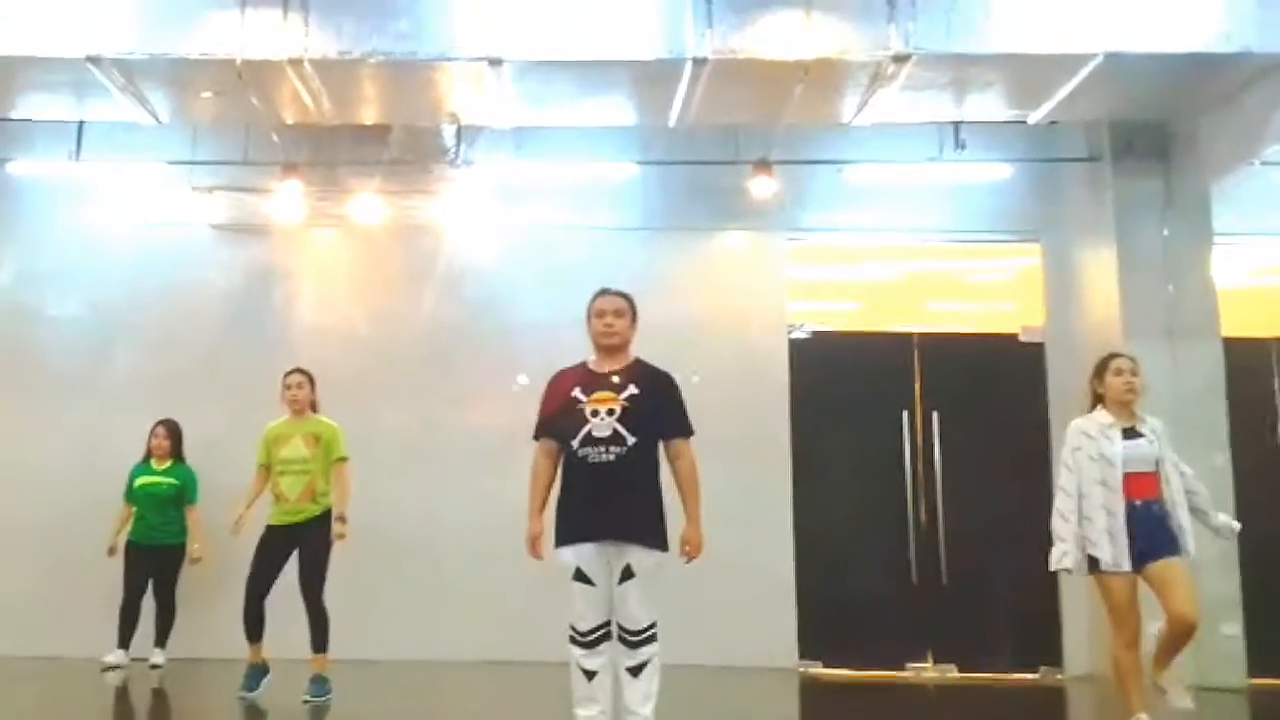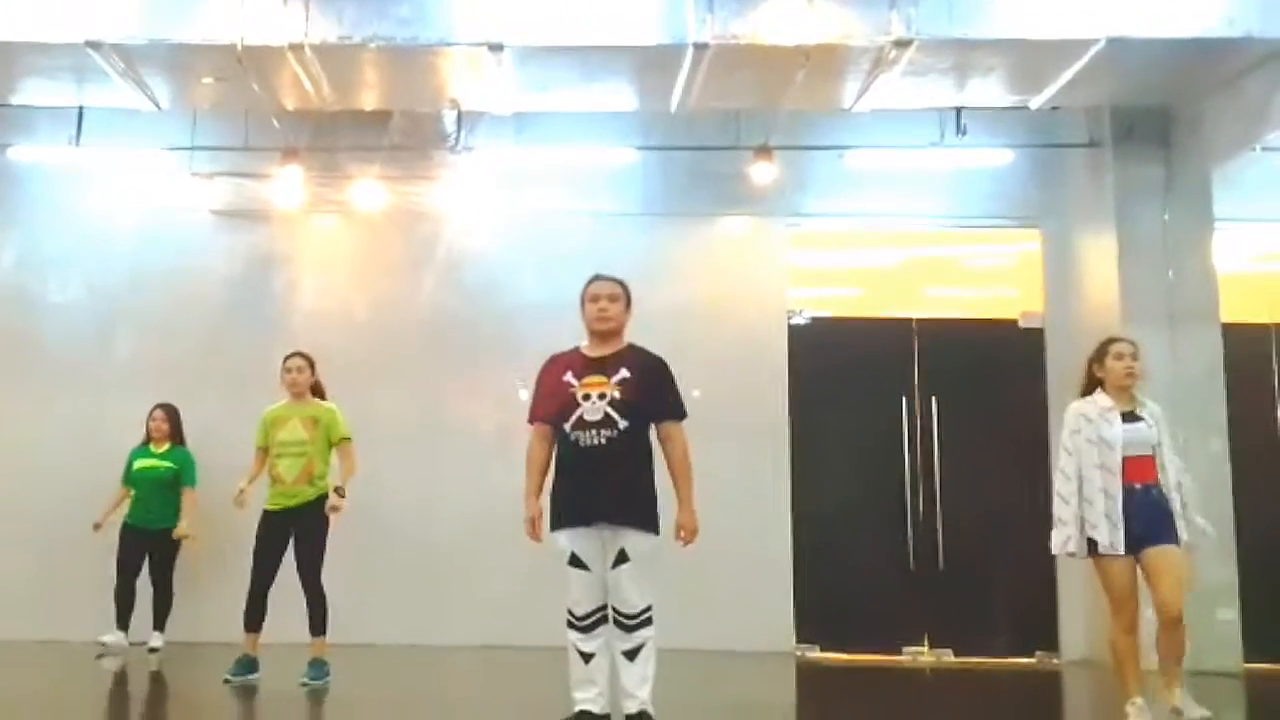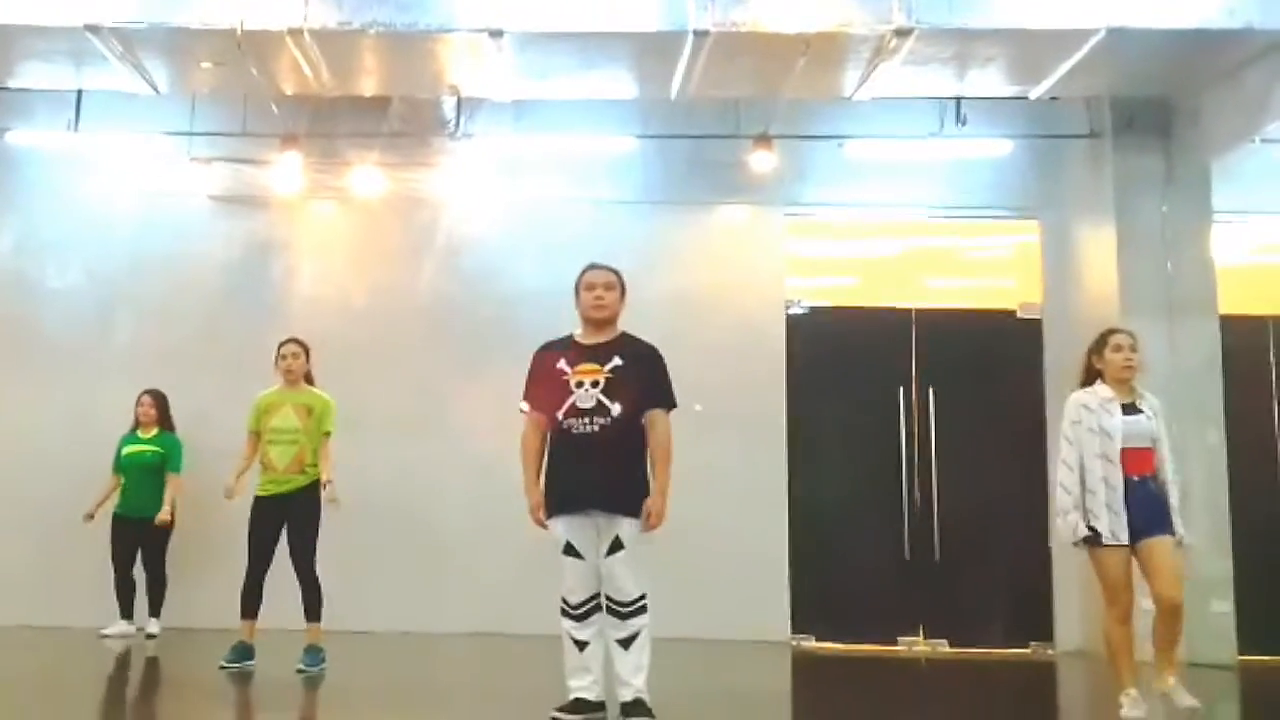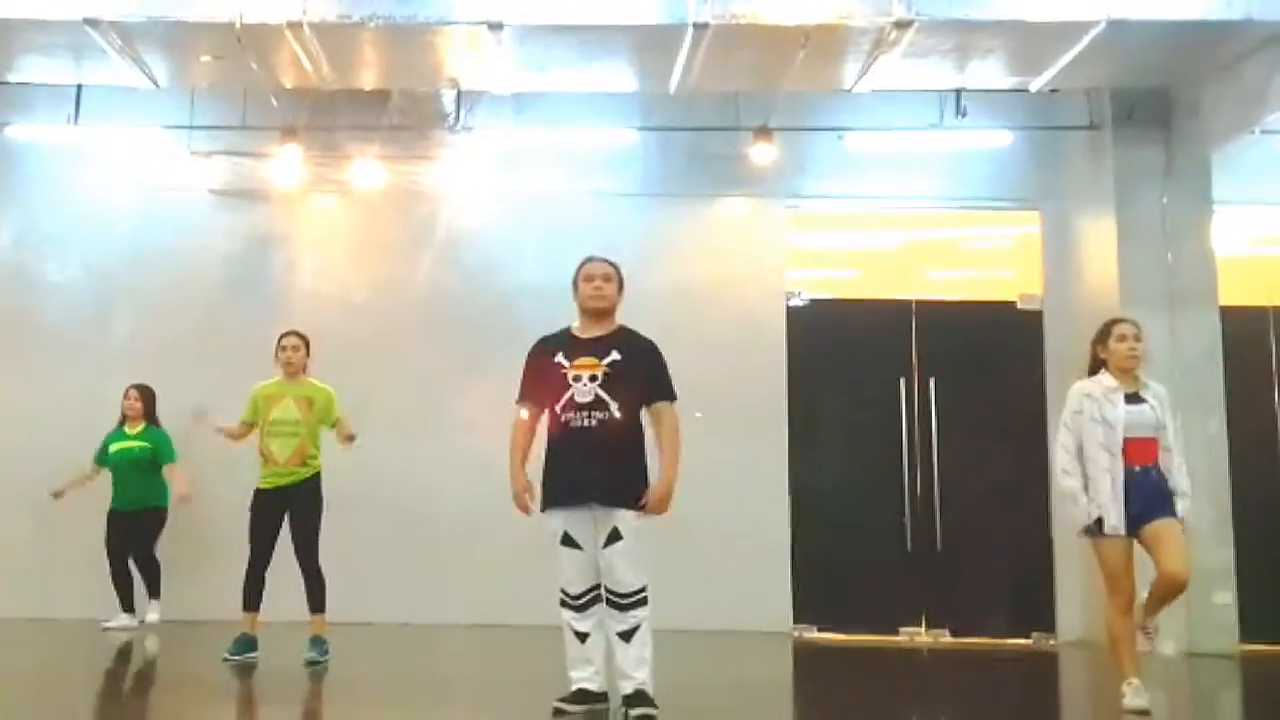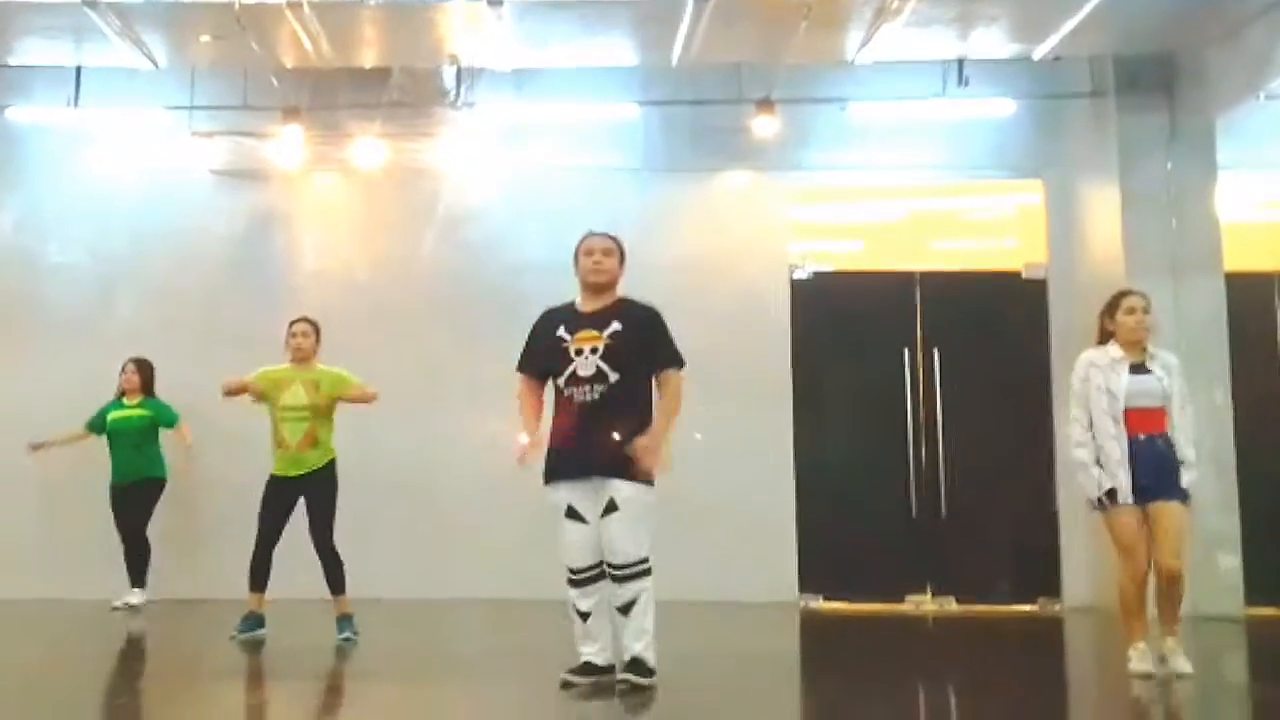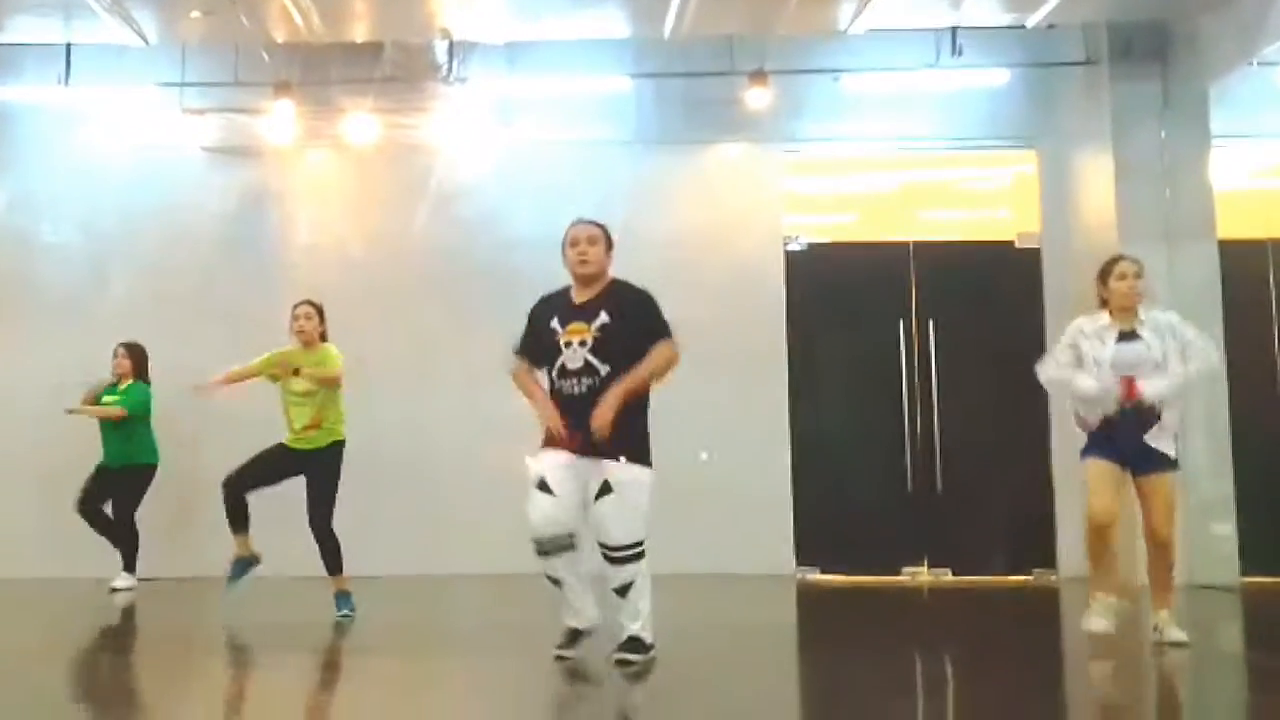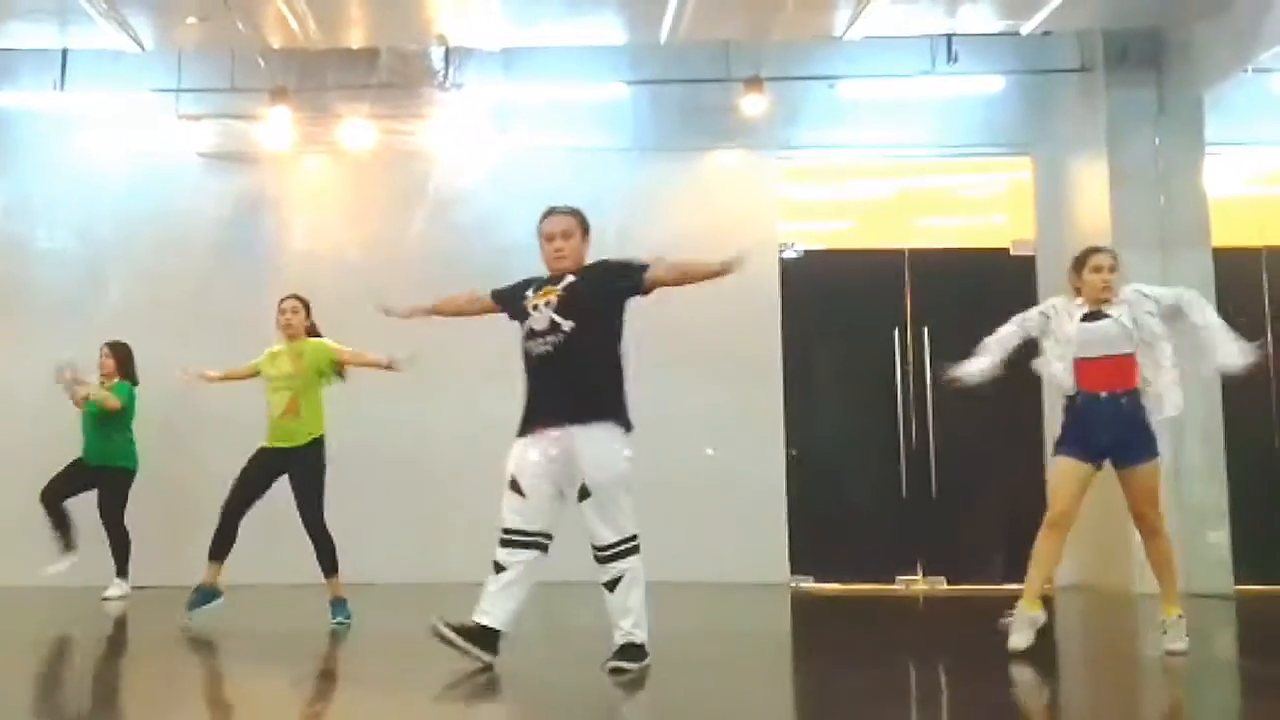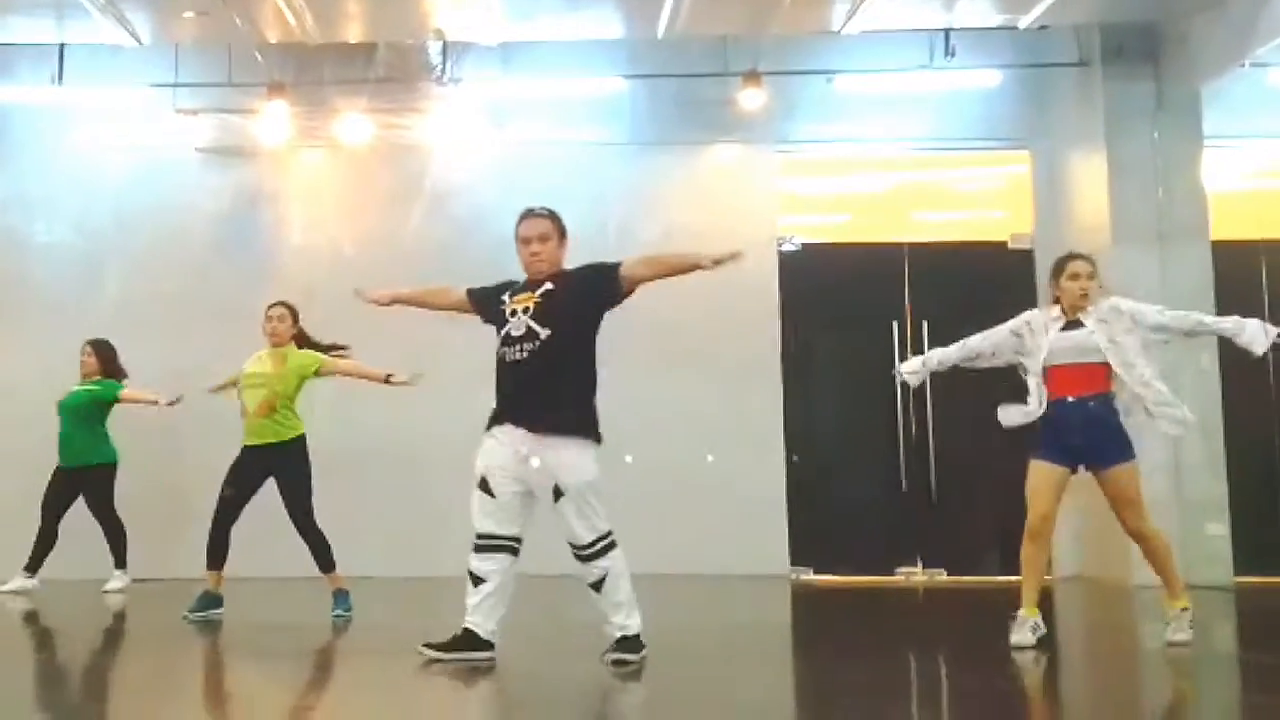
dt=0.2s
person 1, frame 1
left shoulder: (656, 382)
right shoulder: (563, 383)
left elbow: (680, 453)
right elbow: (546, 453)
left wrist: (693, 520)
right wrist: (534, 516)
left hip: (638, 525)
right hip: (578, 527)
left knee: (636, 625)
right knee: (587, 626)
person 1, frame 2
left shoulder: (649, 367)
right shoulder: (556, 368)
left elbow: (672, 437)
right elbow: (541, 436)
left wrist: (686, 504)
right wrist: (531, 499)
left hip: (631, 510)
right hip: (573, 510)
left knee: (631, 608)
right knee: (583, 611)
person 1, frame 3
left shoulder: (642, 355)
right shoulder: (549, 355)
left elbow: (658, 425)
right elbow: (534, 423)
left wrist: (659, 490)
right wrist: (531, 486)
left hip: (624, 497)
right hip: (567, 497)
left knee: (626, 596)
right knee: (577, 598)
person 1, frame 4
left shoulder: (639, 349)
right shoulder: (548, 349)
left elbow: (663, 412)
right elbow: (528, 411)
left wrist: (667, 474)
right wrist: (519, 470)
left hip: (623, 489)
right hip: (565, 489)
left knee: (626, 589)
right knee: (576, 591)
person 1, frame 5
left shoulder: (641, 317)
right shoulder: (551, 323)
left elbow: (672, 376)
right elbow: (530, 382)
left wrist: (657, 434)
right wrist: (529, 429)
left hip: (624, 462)
right hip: (570, 466)
left knee: (627, 561)
right knee: (581, 564)
left ankle: (638, 656)
right ankle: (596, 658)
person 1, frame 6
left shoulder: (631, 301)
right shoulder: (549, 308)
left elbow: (667, 354)
right elbow: (522, 366)
left wrist: (616, 394)
right wrist: (544, 407)
left hip: (620, 444)
right hip: (564, 442)
left knee: (621, 542)
right knee: (546, 527)
left ankle: (638, 633)
right ankle: (580, 618)
person 1, frame 7
left shoulder: (604, 279)
right shoulder: (525, 290)
left elbow: (658, 272)
right elbow: (479, 302)
left wrist: (715, 269)
right wrist: (420, 308)
left hip: (593, 427)
right hip: (538, 429)
left knee: (613, 535)
right knee: (520, 531)
left ankle: (632, 640)
right ankle: (487, 629)
person 1, frame 8
left shoulder: (586, 282)
right shoulder: (506, 294)
left elbow: (637, 270)
right elbow: (455, 298)
left wrist: (698, 261)
right wrist: (396, 296)
left hip: (567, 434)
right hip: (509, 432)
left knee: (588, 536)
right knee: (491, 531)
left ankle: (627, 632)
right ankle: (478, 634)
person 2, frame 1
left shoulder: (1153, 428)
right shoulder: (1083, 430)
left elbow: (1180, 476)
right elbow: (1070, 490)
left wrist: (1214, 518)
right wrist: (1065, 544)
left hip: (1157, 526)
right hip: (1111, 533)
left knee: (1186, 615)
right knee: (1127, 632)
left ankle: (1161, 669)
person 2, frame 2
left shoulder: (1152, 412)
right shoulder: (1082, 413)
left elbow: (1171, 467)
right elbow: (1069, 472)
left wrist: (1188, 516)
right wrist: (1066, 528)
left hip: (1155, 511)
right hip: (1110, 517)
left knee: (1173, 609)
right knee: (1125, 617)
person 2, frame 3
left shoulder: (1151, 404)
right shoulder: (1082, 404)
left elbow: (1163, 461)
right elbow: (1069, 464)
left wrist: (1176, 510)
right wrist: (1071, 516)
left hip: (1152, 502)
right hip: (1108, 507)
left knee: (1171, 598)
right knee: (1119, 608)
left ankle: (1169, 678)
person 2, frame 4
left shoulder: (1157, 393)
right shoulder: (1085, 393)
left elbow: (1172, 447)
right elbow: (1066, 452)
left wrist: (1182, 493)
right wrist: (1080, 503)
left hip: (1155, 491)
right hip: (1110, 498)
left knee: (1178, 573)
right knee: (1120, 597)
left ankle: (1147, 619)
right ankle: (1131, 682)
person 2, frame 5
left shoulder: (1167, 363)
right shoulder: (1092, 362)
left elbow: (1182, 419)
right elbow: (1078, 424)
left wrist: (1188, 466)
right wrist: (1091, 474)
left hip: (1164, 470)
right hip: (1117, 472)
left knee: (1171, 566)
right knee: (1135, 568)
left ankle: (1170, 644)
right ankle: (1138, 644)
person 2, frame 6
left shoulder: (1163, 323)
right shoulder: (1084, 329)
left elbow: (1204, 355)
right elbow: (1049, 369)
left wrist: (1166, 383)
right wrist: (1086, 386)
left hip: (1154, 432)
right hip: (1106, 431)
left knee: (1160, 533)
right knee: (1100, 516)
left ankle: (1163, 614)
right ankle: (1103, 595)
person 2, frame 7
left shoulder: (1137, 301)
right shoulder: (1057, 311)
left elbow: (1189, 302)
right elbow: (1013, 331)
left wrist: (1221, 342)
right wrist: (983, 363)
left hip: (1129, 419)
right hip: (1081, 422)
left knee: (1150, 522)
right knee: (1056, 518)
left ankle: (1173, 614)
right ankle: (1028, 612)
person 2, frame 8
left shoulder: (1115, 312)
right shoulder: (1033, 324)
left elbow: (1172, 320)
right elbow: (981, 343)
left wrist: (1241, 328)
right wrist: (924, 362)
left hip: (1104, 426)
right hip: (1057, 428)
left knee: (1137, 526)
right knee: (1037, 524)
left ankle: (1179, 604)
right ankle: (1028, 615)
person 3, frame 1
left shoulder: (327, 430)
right shoulder: (272, 432)
left elbow: (341, 478)
right elbow: (262, 476)
left wrist: (341, 517)
right wrist: (245, 507)
left hip: (315, 522)
right hip: (279, 523)
left knee: (312, 597)
right knee: (254, 590)
left ankle: (320, 677)
right ankle: (257, 664)
person 3, frame 2
left shoulder: (327, 413)
right shoulder: (271, 415)
left elbow: (347, 457)
right elbow: (261, 458)
left wrist: (339, 490)
right wrist: (246, 483)
left hip: (312, 506)
right hip: (275, 507)
left knee: (310, 581)
right knee: (260, 581)
left ankle: (318, 661)
right ankle: (249, 657)
person 3, frame 3
left shoulder: (320, 402)
right shoulder: (263, 401)
left elbow: (325, 448)
right elbow: (252, 445)
left wrist: (328, 482)
right wrist: (237, 476)
left hip: (304, 493)
right hip: (267, 493)
left knee: (304, 568)
right knee: (256, 568)
left ankle: (314, 647)
right ankle: (245, 645)
person 3, frame 4
left shoulder: (320, 394)
right shoulder: (262, 393)
left elbow: (341, 426)
right elbow: (242, 432)
left wrist: (345, 435)
right wrist: (221, 428)
left hip: (305, 484)
right hip: (267, 486)
left knee: (307, 559)
right knee: (257, 561)
left ankle: (318, 639)
right ankle: (247, 638)
person 3, frame 5
left shoulder: (330, 376)
right shoulder: (271, 376)
left elbow: (370, 394)
right elbow: (228, 390)
left wrist: (334, 396)
right wrist: (238, 386)
left hip: (321, 470)
right hip: (284, 472)
left knee: (323, 543)
right knee: (264, 542)
left ankle: (344, 617)
right ankle: (254, 616)
person 3, frame 6
left shoulder: (329, 355)
right shoulder: (280, 357)
left elbow: (336, 377)
right elbow: (244, 371)
left wrist: (300, 370)
right wrist: (217, 382)
left hip: (326, 449)
right hip: (292, 447)
left knee: (319, 523)
right knee: (233, 485)
left ankle: (342, 594)
right ankle: (245, 554)
person 3, frame 7
left shoulder: (316, 349)
right shoulder: (273, 353)
left elbow: (349, 356)
right elbow: (251, 370)
left wrist: (386, 363)
right wrist: (216, 376)
left hip: (306, 447)
right hip: (272, 448)
left knee: (313, 523)
right knee: (231, 511)
left ankle: (337, 600)
right ankle: (208, 587)
person 3, frame 8
left shoulder: (301, 358)
right shoulder: (257, 359)
left elbow: (339, 365)
left wrist: (388, 378)
right wrist: (225, 385)
left hip: (286, 447)
right hip: (253, 449)
left knee: (303, 522)
right knee: (222, 518)
left ankle: (339, 591)
right ankle: (212, 594)
person 4, frame 1
left shoulder: (184, 473)
right shoulder: (138, 470)
left elbow: (190, 510)
right elbow: (128, 507)
left wrist: (195, 544)
right wrist: (114, 538)
left hip: (170, 546)
right hip: (138, 542)
left knee: (164, 597)
right knee: (131, 595)
left ankle: (159, 650)
right ankle: (121, 651)
person 4, frame 2
left shoulder: (182, 456)
right shoulder: (137, 453)
left elbow: (188, 492)
right elbow: (125, 488)
left wrist: (185, 523)
right wrist: (105, 515)
left hip: (165, 530)
right hip: (134, 525)
left knee: (161, 580)
right knee: (124, 576)
left ankle: (157, 634)
right ankle: (120, 632)
person 4, frame 3
left shoulder: (169, 442)
right shoulder: (126, 440)
left elbow: (172, 478)
right elbow: (116, 477)
left wrist: (167, 508)
right wrist: (97, 506)
left hip: (155, 517)
right hip: (125, 514)
left knee: (154, 566)
right knee: (121, 566)
left ankle: (154, 620)
right ankle: (126, 621)
person 4, frame 4
left shoulder: (156, 435)
right shoulder: (114, 436)
left elbow: (172, 465)
right elbow: (96, 467)
left wrist: (181, 487)
right wrist: (67, 486)
left hip: (151, 506)
right hip: (120, 508)
left knee: (143, 555)
right knee: (116, 560)
left ankle: (154, 602)
right ankle: (128, 614)
person 4, frame 5
left shoulder: (153, 406)
right shoulder: (111, 408)
left elbow: (177, 423)
right elbow: (85, 431)
left wrist: (186, 438)
right wrist: (50, 443)
left hip: (149, 477)
right hip: (120, 480)
left knee: (135, 528)
right knee: (126, 534)
left ankle: (139, 589)
right ankle: (135, 588)
person 4, frame 6
left shoulder: (140, 390)
right shoulder: (111, 389)
left elbow: (116, 412)
right elbow: (86, 404)
left wrist: (82, 410)
right wrist: (93, 391)
left hip: (139, 462)
right hip: (112, 461)
left knee: (123, 515)
right knee: (86, 506)
left ankle: (129, 574)
right ankle: (124, 544)
person 4, frame 7
left shoulder: (124, 389)
right shoulder: (100, 386)
left elbow: (113, 404)
right elbow: (82, 404)
left wrist: (89, 389)
right wrist: (71, 384)
left hip: (117, 464)
right hip: (91, 461)
left knee: (112, 520)
right knee: (49, 495)
left ankle: (121, 581)
right ankle: (68, 551)
person 4, frame 8
left shoulder: (108, 386)
right shoulder: (80, 388)
left elbow: (129, 394)
left wrist: (158, 400)
left hip: (98, 461)
right hip: (69, 465)
left knee: (105, 515)
right knee: (49, 515)
left ankle: (120, 573)
right ankle: (28, 576)
